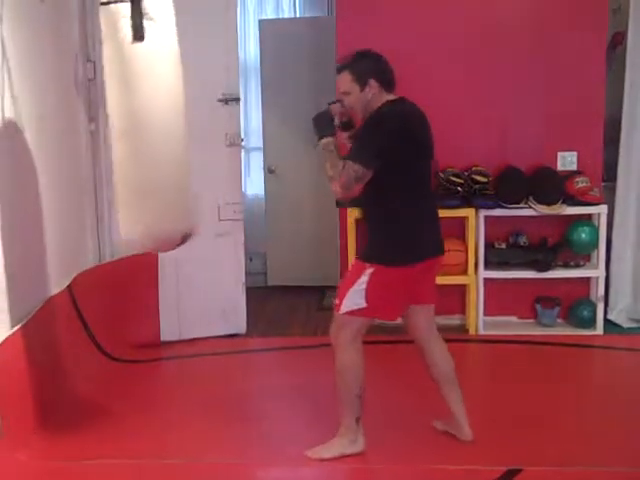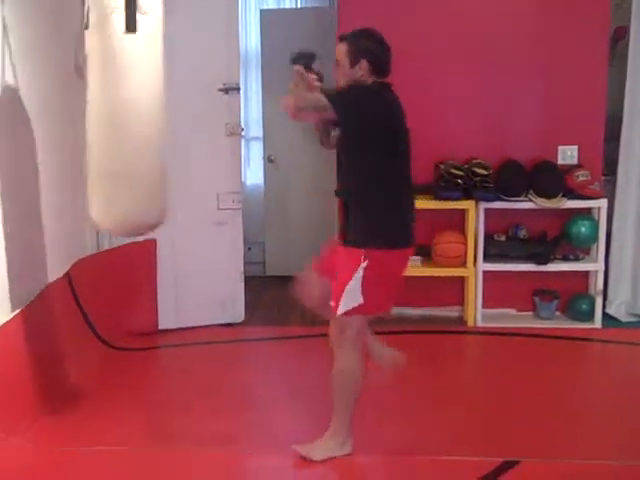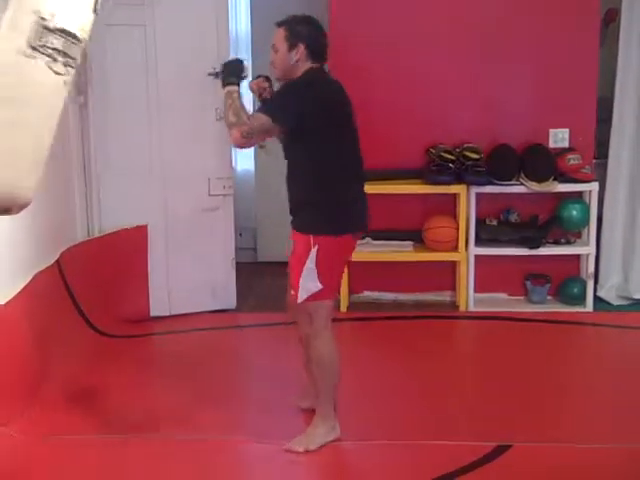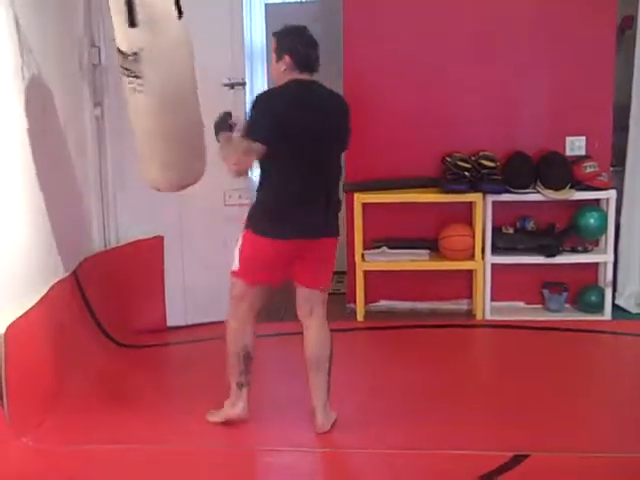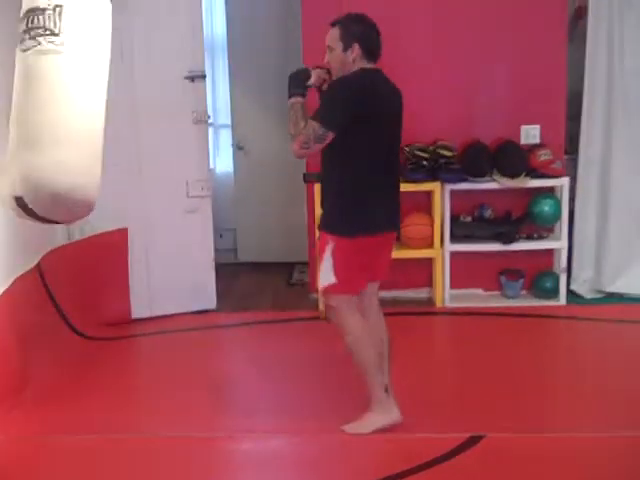
dt=1s
person 1, frame 1
left shoulder: (382, 123)
right shoulder: (408, 114)
left elbow: (343, 186)
left wrist: (326, 137)
right wrist: (349, 133)
left hip: (390, 252)
right hip: (422, 246)
left knee: (344, 333)
right knee: (425, 332)
left ankle: (350, 434)
right ankle: (460, 421)
person 1, frame 2
left shoulder: (366, 99)
right shoulder: (373, 101)
left elbow: (294, 107)
right elbow: (332, 139)
left wrist: (300, 75)
right wrist: (318, 94)
left hip: (377, 238)
right hip: (366, 231)
left knee: (343, 334)
right knee: (309, 289)
left ankle: (338, 437)
right ankle: (376, 351)
person 1, frame 3
left shoulder: (306, 91)
right shoulder: (317, 90)
left elbow: (242, 134)
right elbow: (288, 136)
left wrist: (230, 86)
right wrist: (267, 99)
left hip: (325, 224)
right hip: (324, 218)
left knee: (313, 321)
right knee: (307, 314)
left ankle: (326, 422)
right ankle: (323, 395)
person 1, frame 4
left shoulder: (271, 102)
right shoulder: (337, 105)
left elbow: (239, 165)
left wrist: (226, 133)
left hip: (272, 227)
right hip: (321, 229)
left knee: (241, 310)
right knee: (314, 316)
left ankle: (237, 399)
right ankle: (322, 411)
person 1, frame 5
left shoulder: (347, 89)
right shoulder: (387, 91)
left elbow: (303, 145)
left wrist: (297, 95)
left hip: (349, 222)
right hip: (381, 218)
left knee: (344, 311)
right knee: (368, 303)
left ankle: (383, 405)
right ankle: (382, 394)
